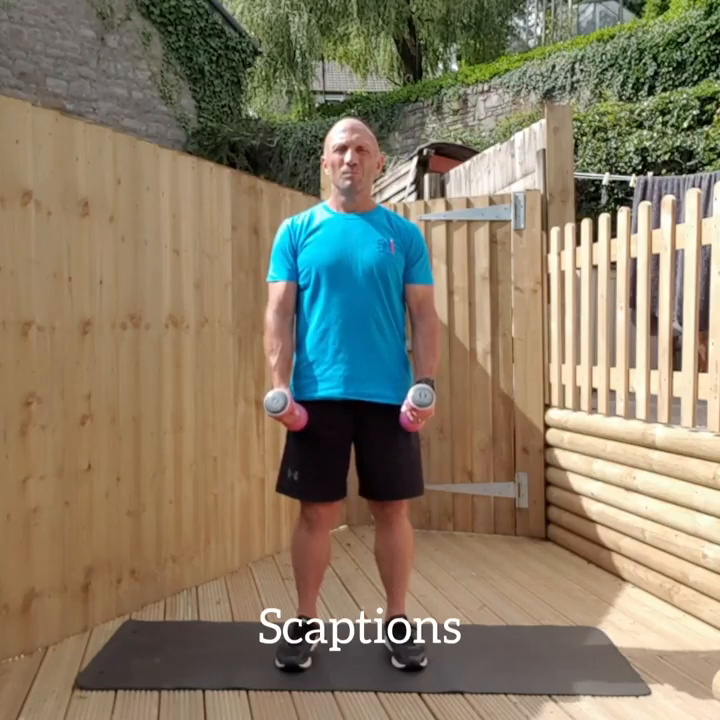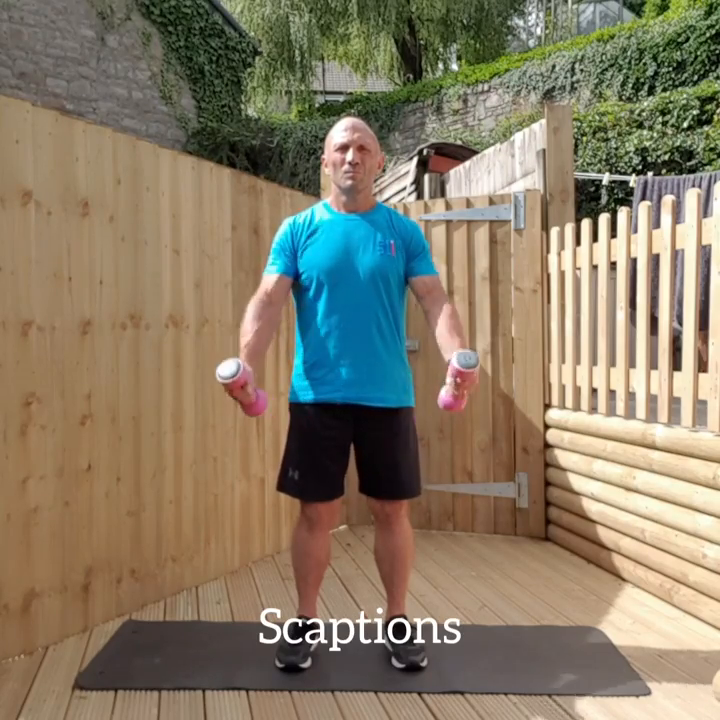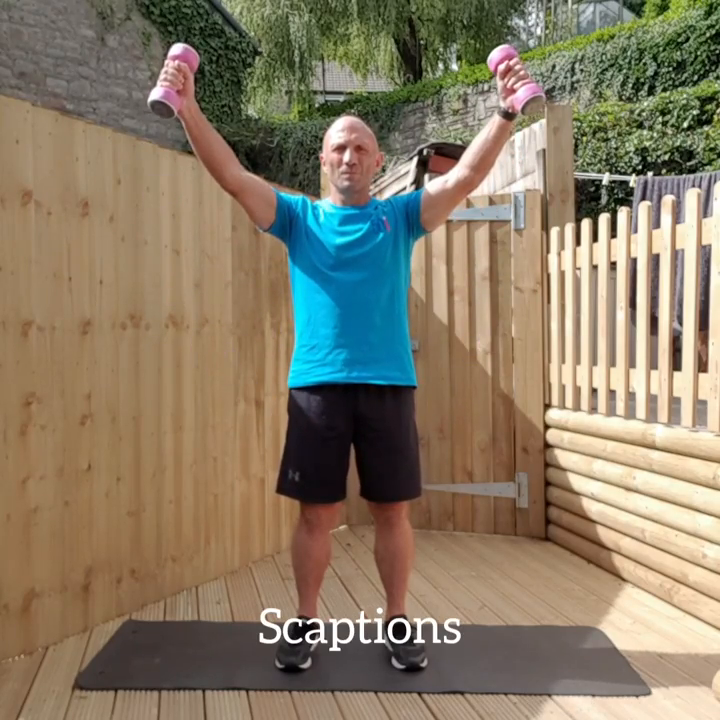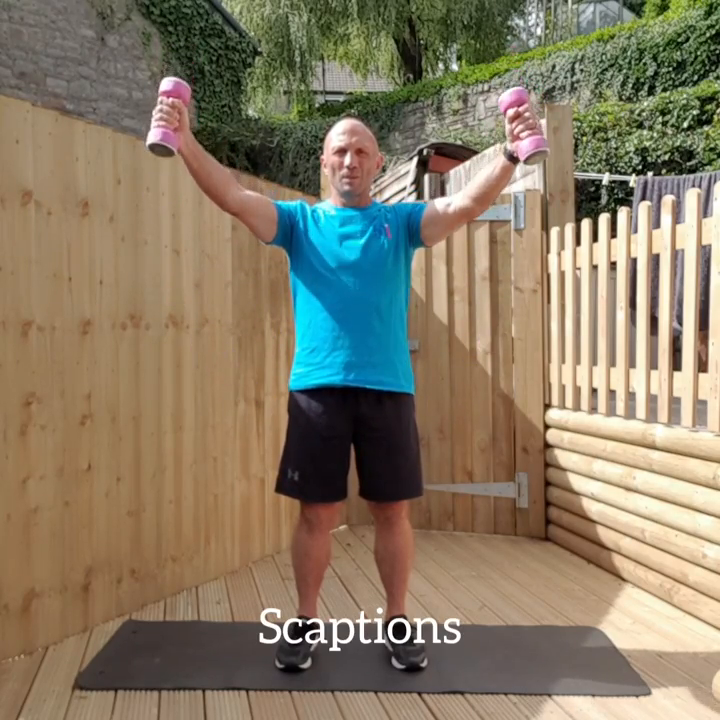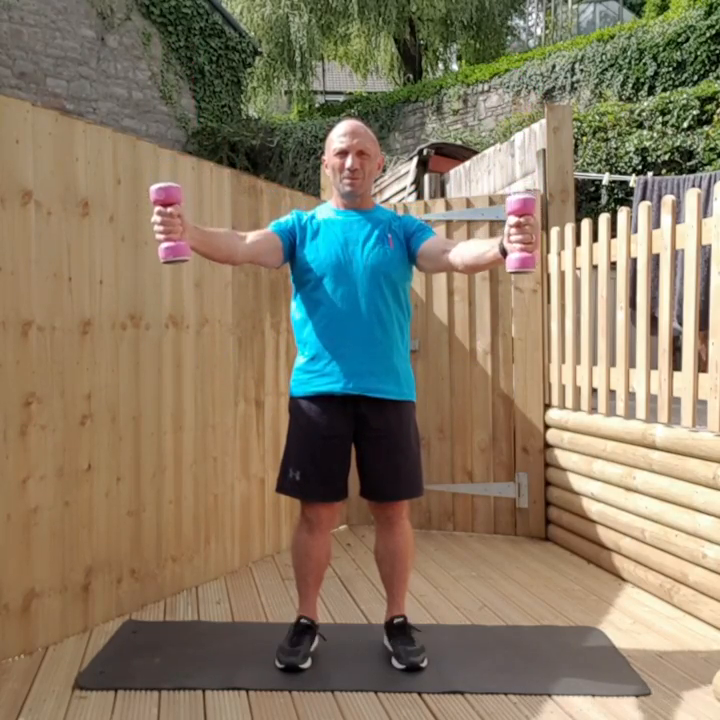
dt=1s
person 1, frame 1
left shoulder: (404, 234)
right shoulder: (297, 231)
left elbow: (424, 315)
right elbow: (279, 312)
left wrist: (425, 384)
right wrist: (279, 385)
left hip: (388, 395)
right hip: (318, 395)
left knee: (392, 510)
right knee: (316, 512)
left ankle: (397, 622)
right ankle: (306, 622)
person 1, frame 2
left shoulder: (403, 230)
right shoulder: (298, 229)
left elbow: (437, 300)
right elbow: (267, 299)
left wrist: (457, 358)
right wrist: (246, 362)
left hip: (388, 396)
right hip: (316, 396)
left knee: (392, 510)
right knee: (316, 511)
left ankle: (397, 622)
right ankle: (305, 622)
person 1, frame 3
left shoulder: (400, 216)
right shoulder: (298, 217)
left elbow: (465, 176)
right elbow: (233, 177)
left wrist: (505, 112)
right wrist: (188, 109)
left hip: (388, 384)
right hip: (316, 385)
left knee: (393, 510)
right knee: (316, 512)
left ankle: (397, 621)
right ankle: (305, 622)
person 1, frame 4
left shoulder: (400, 221)
right shoulder: (299, 221)
left elbow: (466, 203)
right elbow: (233, 197)
left wrist: (511, 153)
right wrist: (185, 143)
left hip: (388, 388)
right hip: (317, 387)
left knee: (393, 511)
right knee: (316, 513)
left ankle: (397, 623)
right ankle: (305, 623)
person 1, frame 5
left shoulder: (402, 228)
right shoulder: (302, 226)
left elbow: (452, 254)
right elbow: (247, 246)
left wrist: (502, 247)
right wrist: (191, 235)
left hip: (389, 391)
right hip: (318, 391)
left knee: (393, 511)
right knee: (316, 513)
left ankle: (397, 622)
right ankle: (305, 622)
